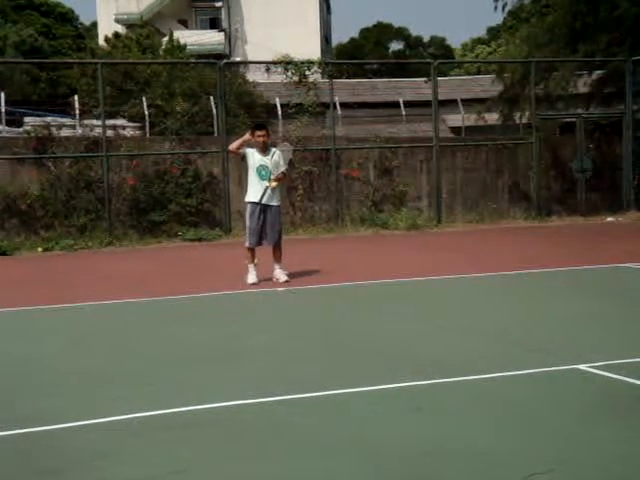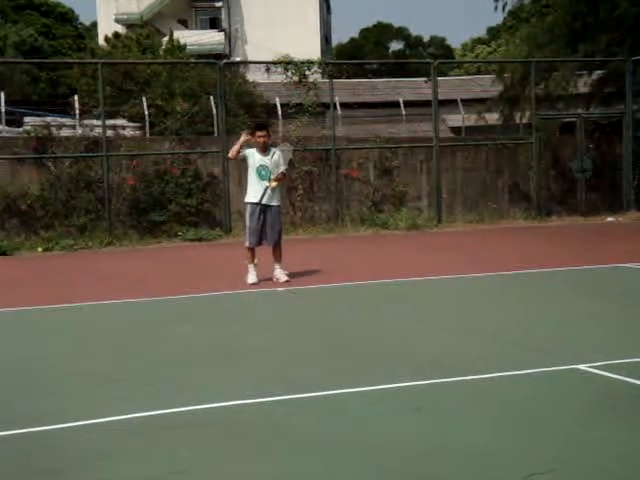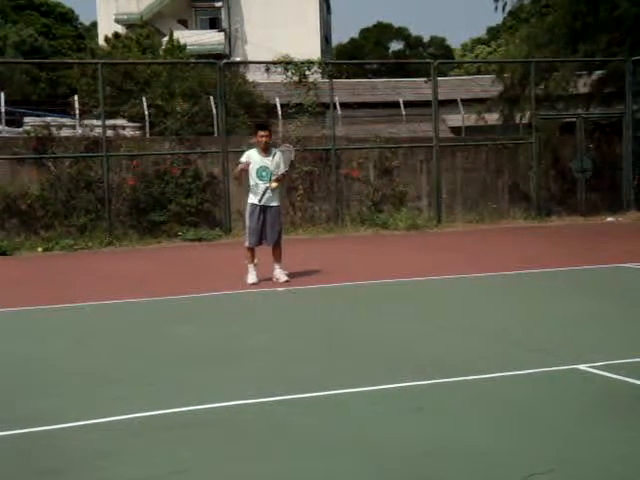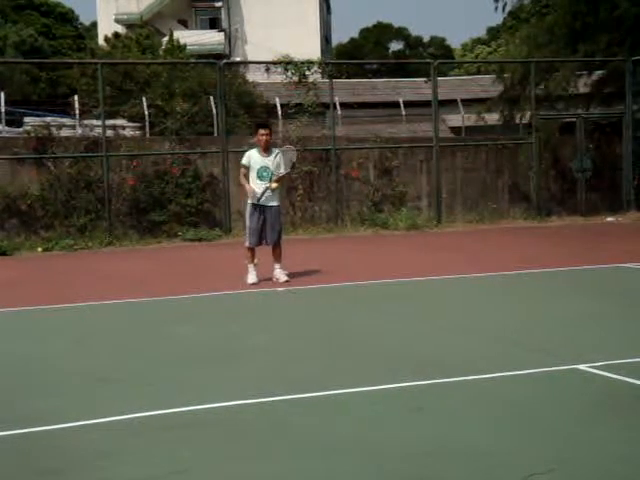
dt=0.2s
person 1, frame 1
left shoulder: (276, 153)
right shoulder: (249, 152)
left elbow: (283, 174)
right elbow: (231, 148)
left wrist: (278, 178)
right wrist: (246, 137)
left hip: (273, 201)
right hip: (254, 201)
left knee: (276, 238)
right knee: (251, 238)
left ankle: (278, 270)
right ankle: (251, 271)
person 1, frame 2
left shoulder: (277, 154)
right shoulder: (249, 153)
left elbow: (283, 174)
right elbow: (231, 155)
left wrist: (278, 178)
right wrist: (242, 140)
left hip: (273, 201)
right hip: (254, 201)
left knee: (276, 238)
right knee: (251, 238)
left ankle: (278, 270)
right ankle: (251, 271)
person 1, frame 3
left shoulder: (277, 155)
right shoulder: (249, 155)
left elbow: (282, 175)
right elbow: (236, 176)
left wrist: (278, 179)
right wrist: (241, 168)
left hip: (273, 202)
right hip: (255, 201)
left knee: (276, 238)
right knee: (251, 239)
left ankle: (277, 270)
right ankle: (251, 271)
person 1, frame 4
left shoulder: (278, 154)
right shoulder: (249, 155)
left elbow: (282, 175)
right elbow: (242, 176)
left wrist: (278, 179)
right wrist: (247, 187)
left hip: (273, 202)
right hip: (255, 202)
left knee: (276, 238)
right knee: (252, 239)
left ankle: (277, 270)
right ankle: (251, 271)
